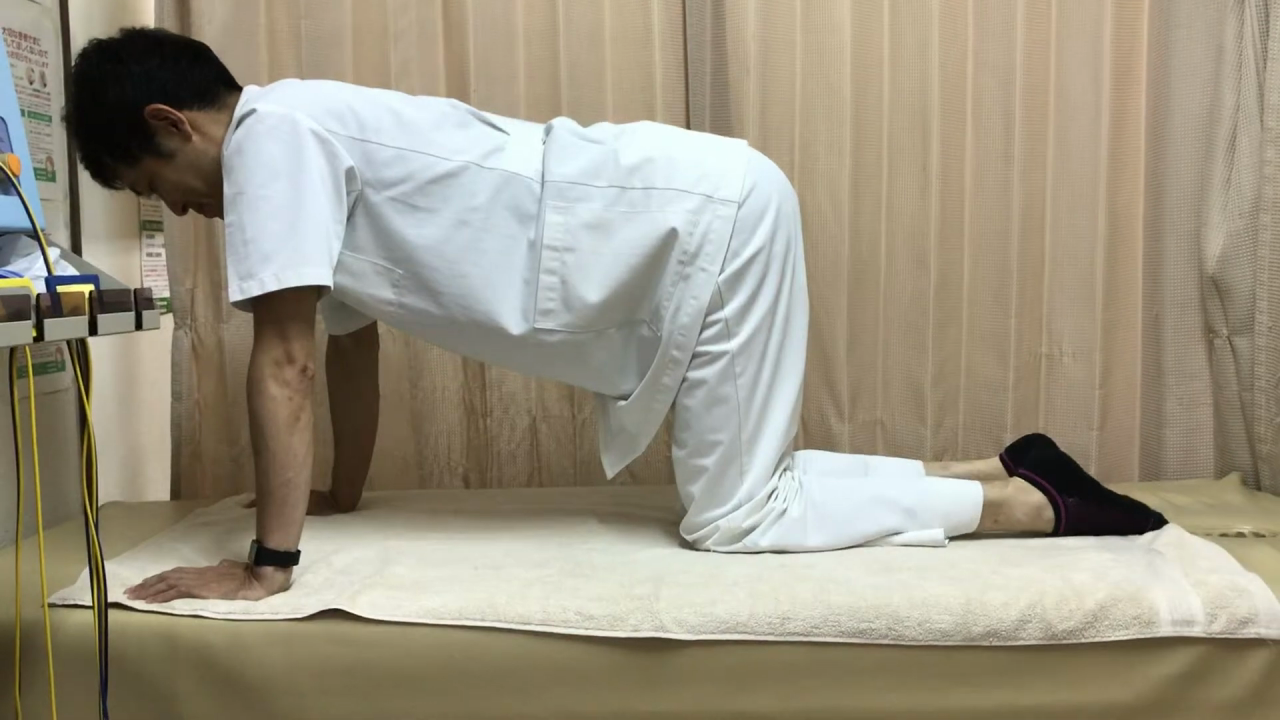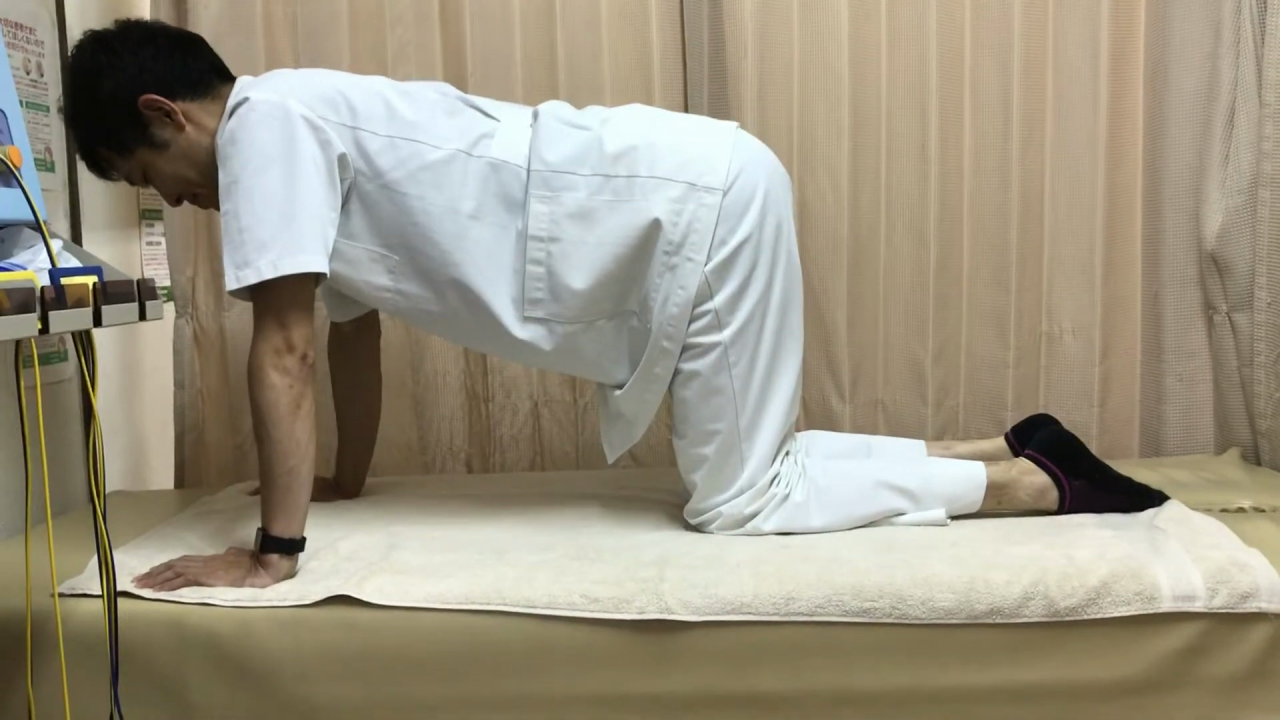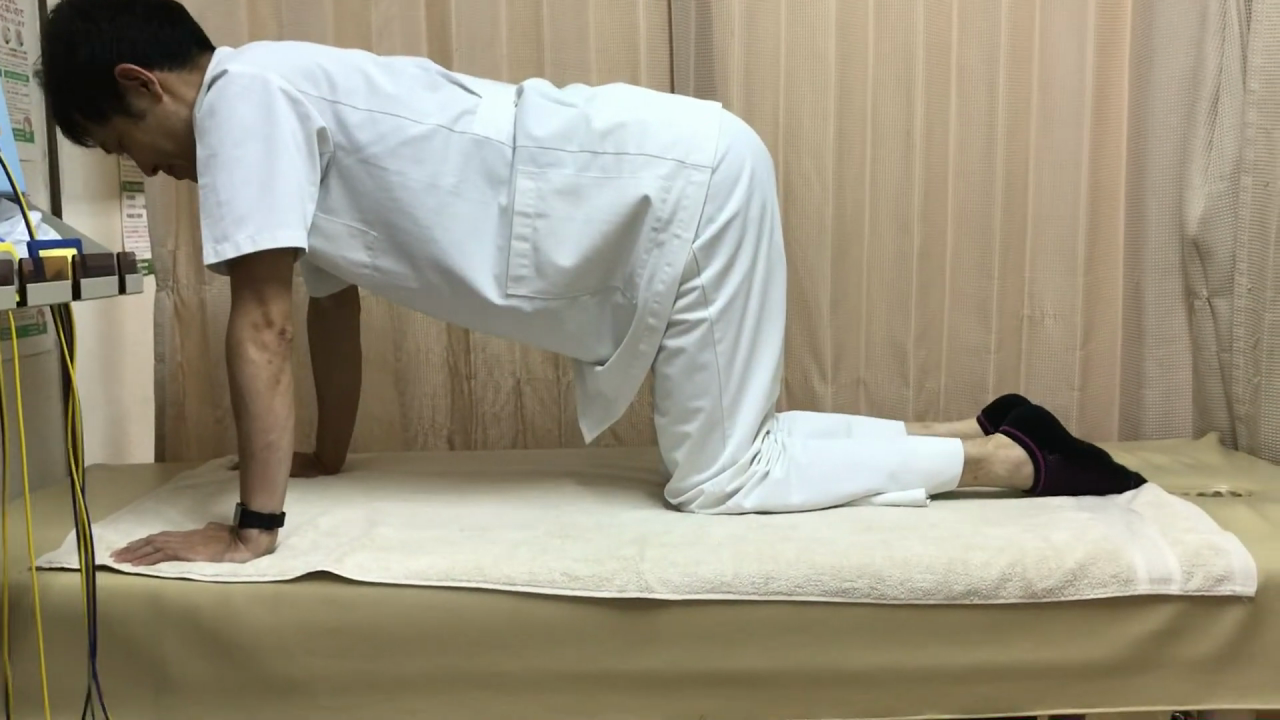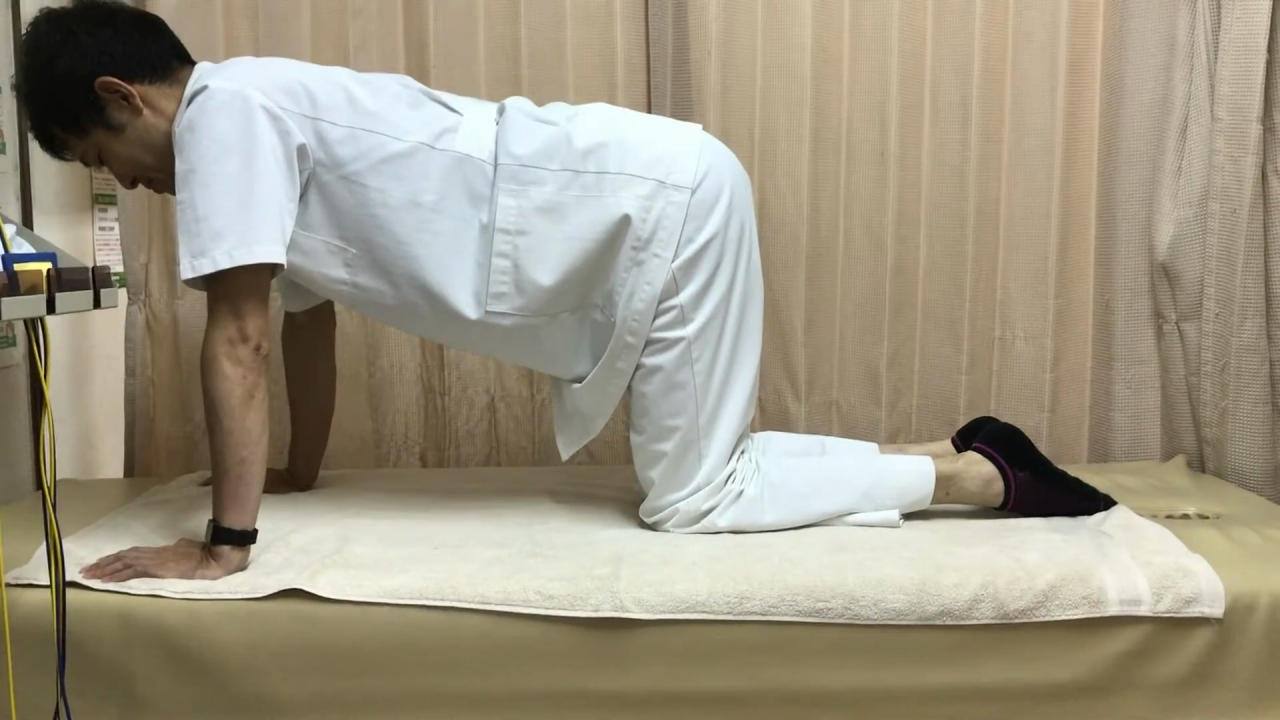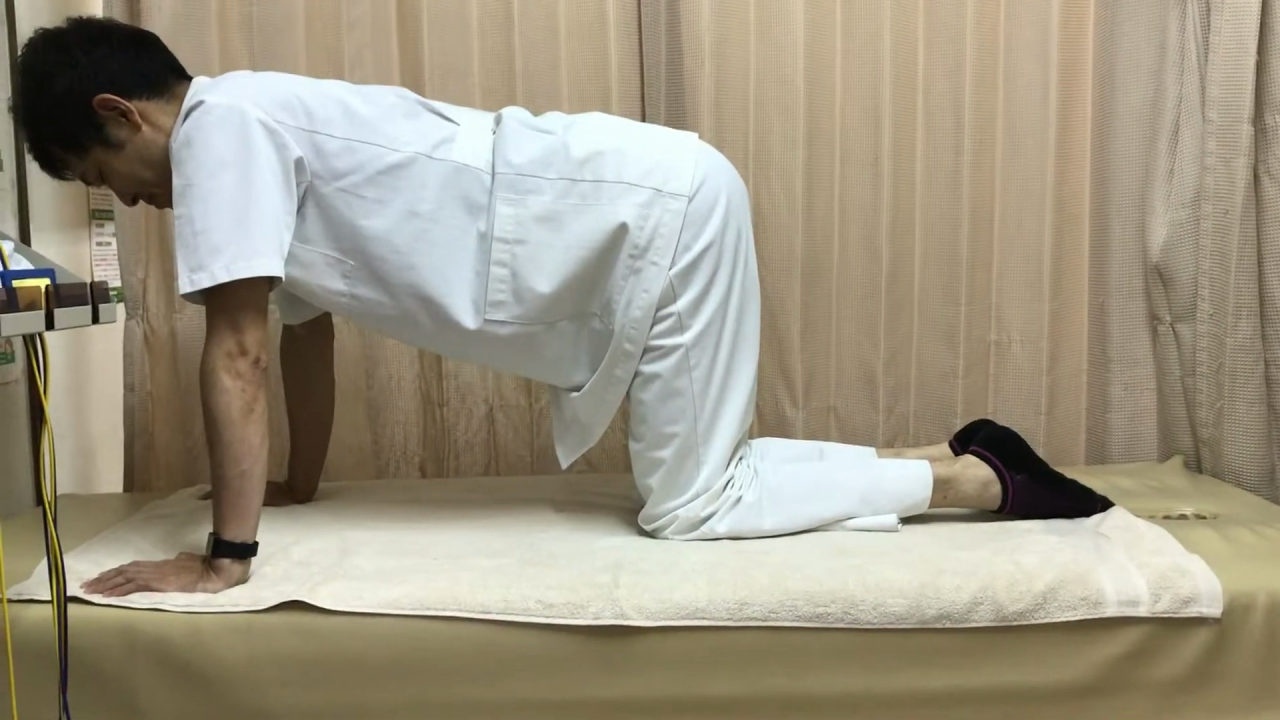
dt=1s
person 1, frame 1
left shoulder: (271, 132)
right shoulder: (315, 141)
left elbow: (282, 363)
right elbow: (350, 339)
left wrist: (268, 558)
right wrist: (342, 492)
left hip: (712, 215)
right hip: (696, 220)
left knee: (733, 519)
right knee: (744, 489)
left ankle: (1029, 502)
right ankle: (1000, 468)
person 1, frame 2
left shoulder: (262, 122)
right shoulder: (311, 130)
left elbow: (283, 351)
right elbow: (351, 323)
left wrist: (275, 545)
right wrist: (347, 477)
left hip: (699, 201)
right hip: (687, 202)
left knee: (735, 501)
right knee: (746, 468)
left ankle: (1035, 480)
right ankle: (1009, 446)
person 1, frame 3
left shoulder: (243, 93)
right shoulder: (292, 102)
left elbow: (261, 326)
right elbow: (332, 298)
left wrist: (255, 521)
right wrist: (329, 453)
left hip: (685, 179)
right hip: (665, 188)
left knee: (717, 480)
right knee: (722, 447)
left ankle: (1011, 457)
right ankle: (980, 426)
person 1, frame 4
left shoulder: (221, 108)
right shoulder: (268, 118)
left elbow: (235, 342)
right elbow: (306, 314)
left wrist: (224, 539)
right wrist: (298, 471)
left hip: (662, 198)
right hip: (639, 210)
left knee: (690, 499)
right knee: (696, 467)
left ankle: (980, 475)
right ankle: (951, 451)
person 1, frame 5
left shoulder: (216, 125)
right shoulder: (264, 131)
left elbow: (234, 355)
right elbow: (304, 324)
left wrist: (225, 552)
right wrist: (298, 481)
left hip: (657, 207)
right hip: (638, 217)
left knee: (689, 507)
right knee: (691, 477)
left ankle: (975, 477)
right ankle: (952, 454)
